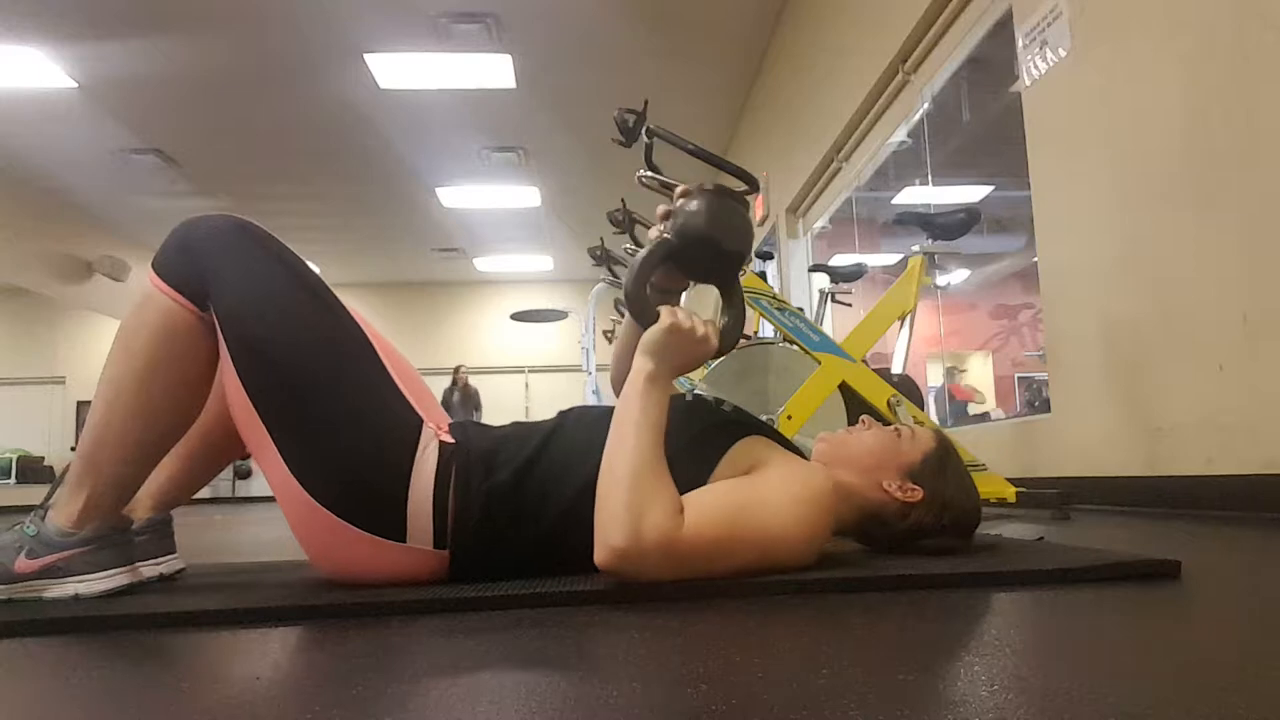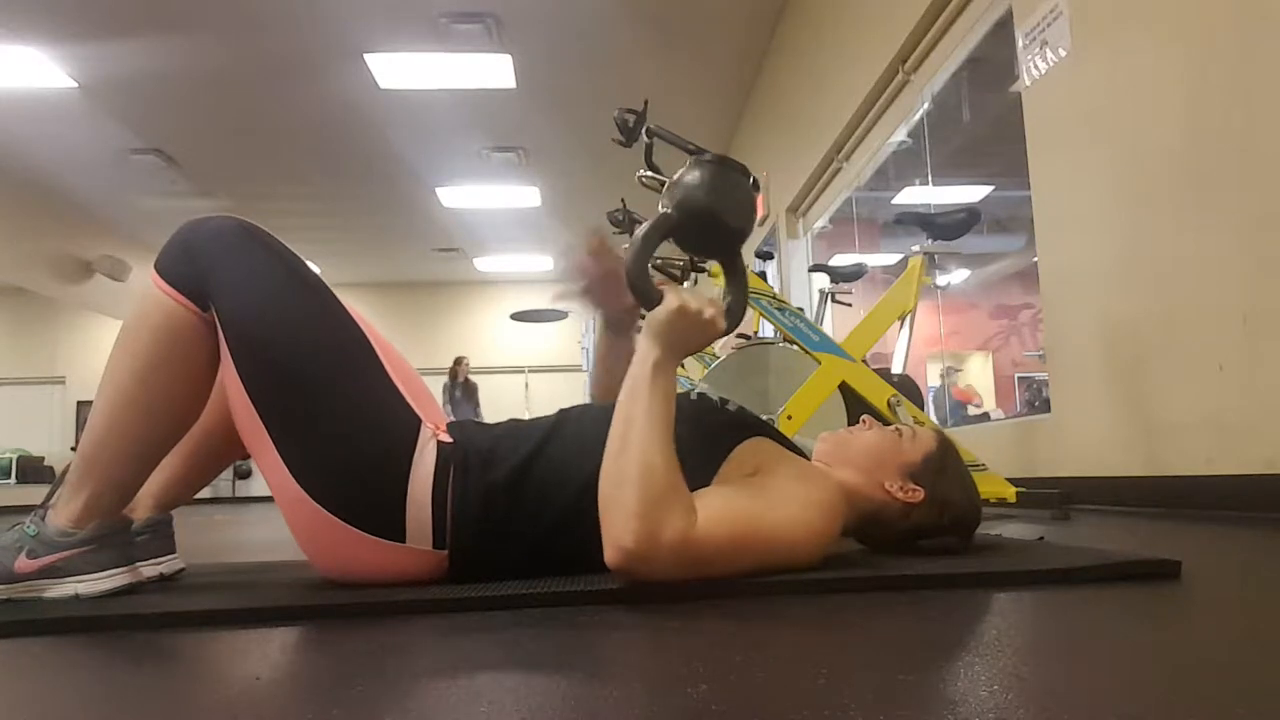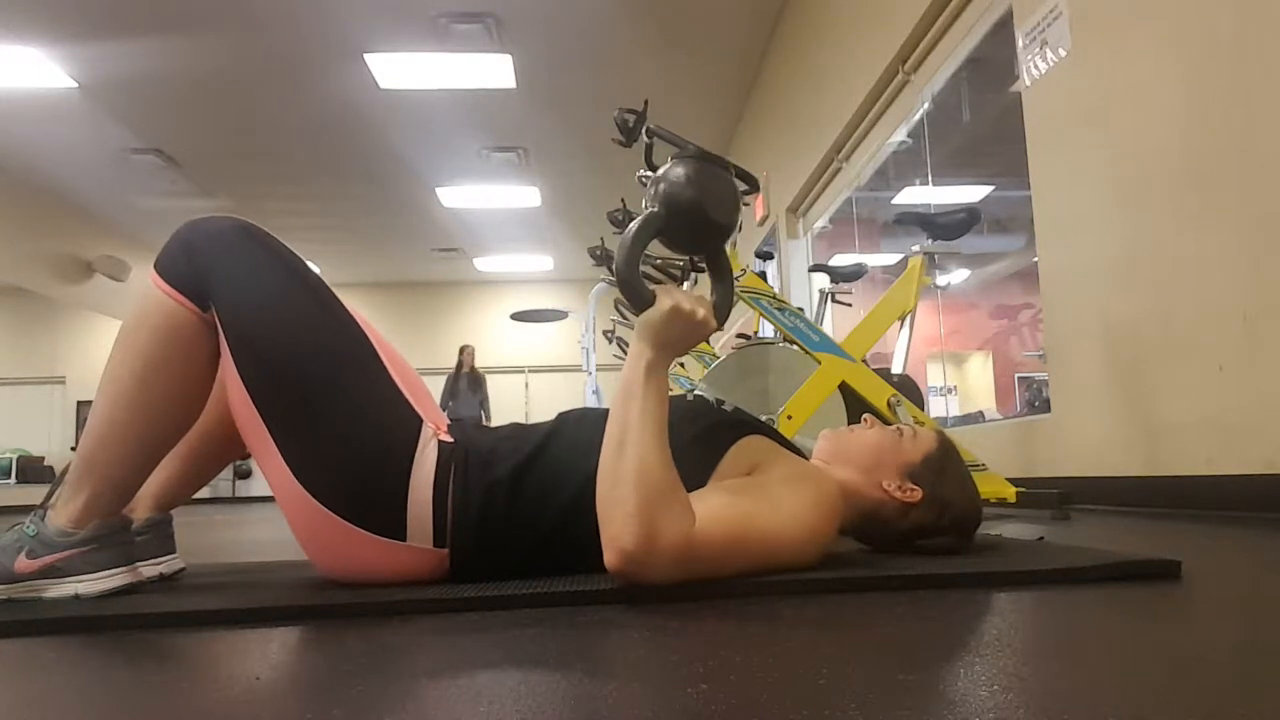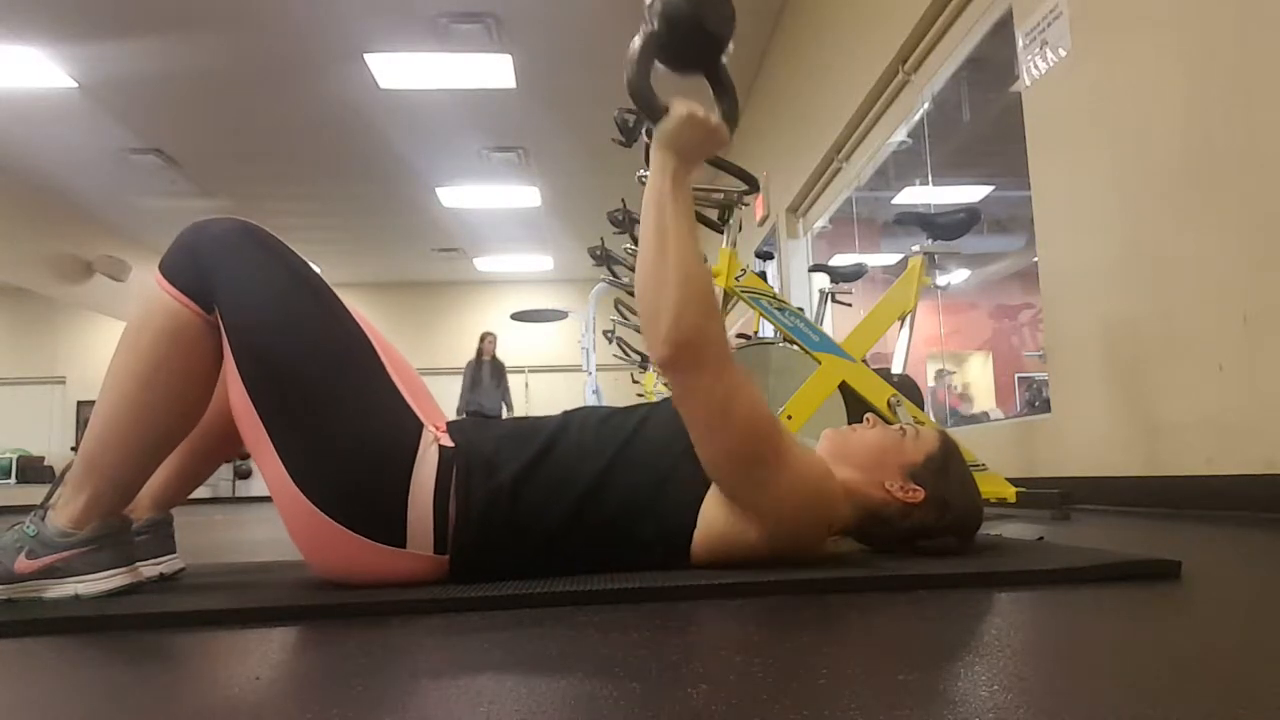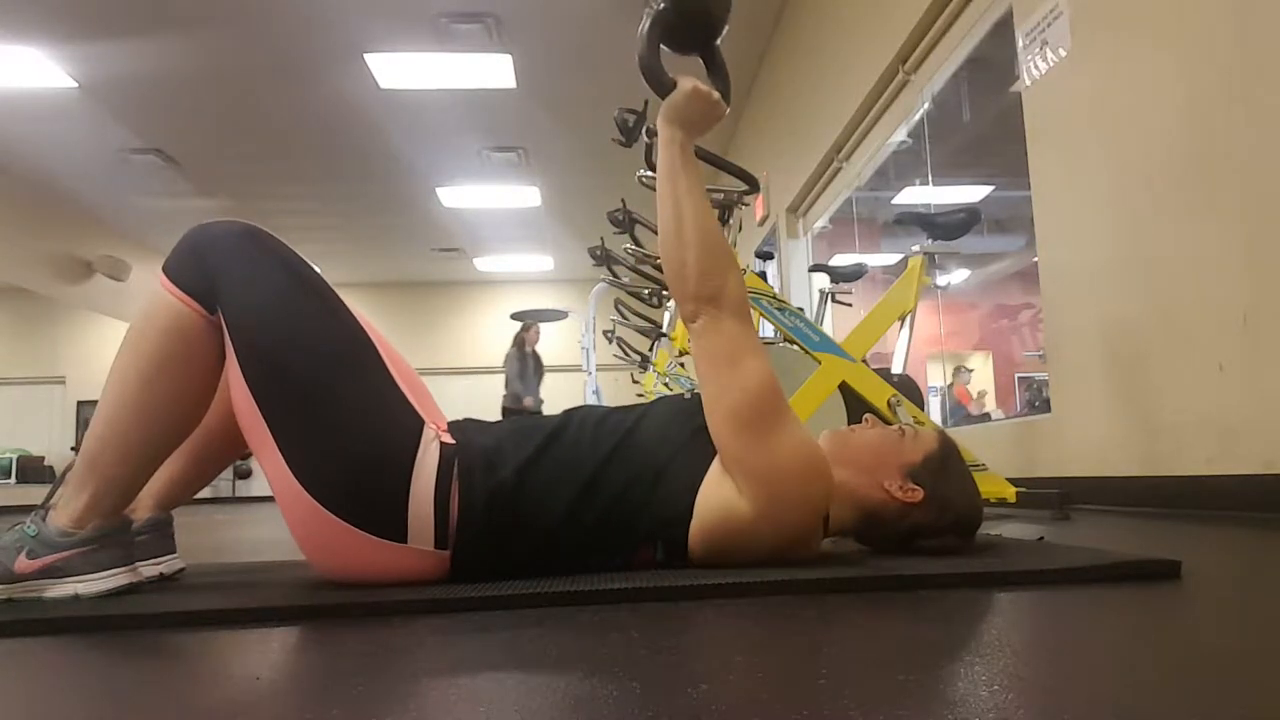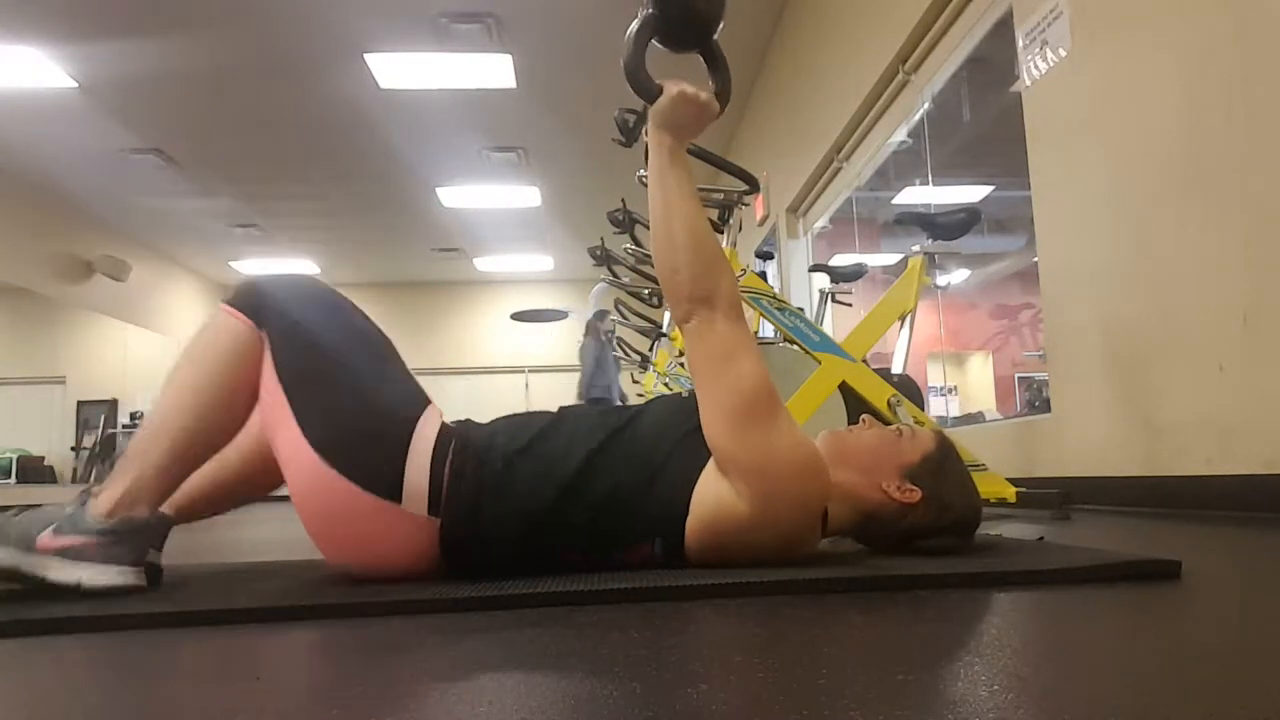
dt=0.7s
person 1, frame 1
left shoulder: (800, 503)
right shoulder: (779, 473)
left elbow: (624, 542)
right elbow: (631, 401)
left wrist: (657, 369)
right wrist: (663, 285)
left hip: (409, 508)
right hip: (444, 473)
left knee: (211, 248)
right knee: (255, 333)
right ankle: (126, 525)
person 1, frame 2
left shoulder: (806, 507)
right shoulder: (784, 475)
left elbow: (636, 542)
left wrist: (657, 356)
right wrist: (620, 319)
left hip: (407, 505)
right hip: (439, 476)
left knee: (214, 251)
right knee: (250, 339)
right ankle: (124, 526)
person 1, frame 3
left shoulder: (803, 504)
right shoulder: (788, 479)
left elbow: (633, 544)
left wrist: (647, 355)
left hip: (409, 505)
right hip: (444, 477)
left knee: (212, 252)
right knee: (253, 339)
right ankle: (127, 522)
person 1, frame 4
left shoulder: (792, 505)
right shoulder: (782, 493)
left elbow: (682, 347)
right elbow: (691, 348)
left wrist: (669, 170)
right wrist: (674, 184)
left hip: (409, 507)
right hip: (441, 479)
left knee: (219, 252)
right knee: (248, 332)
right ankle: (122, 523)
person 1, frame 5
left shoulder: (789, 491)
right shoulder: (780, 495)
left elbow: (711, 304)
right elbow: (716, 314)
left wrist: (676, 140)
left hip: (409, 506)
right hip: (444, 482)
left knee: (222, 257)
right knee: (253, 335)
right ankle: (126, 523)
person 1, frame 6
left shoulder: (784, 486)
right shoulder: (785, 510)
left elbow: (705, 308)
left wrist: (666, 147)
left hip: (416, 497)
right hip: (439, 518)
left knee: (277, 300)
right knee: (302, 396)
left ankle: (106, 521)
right ankle: (137, 524)
